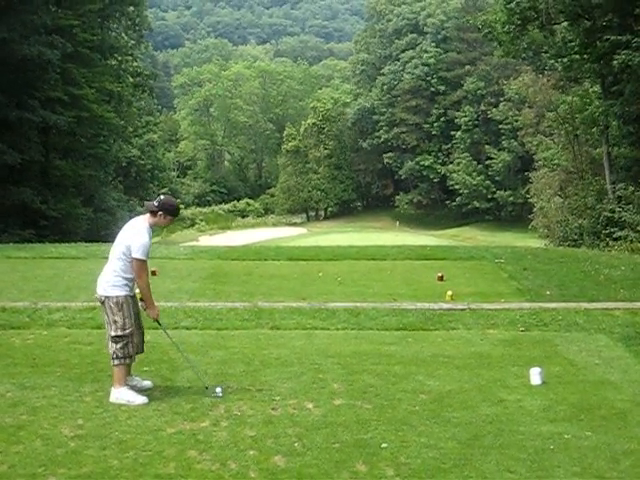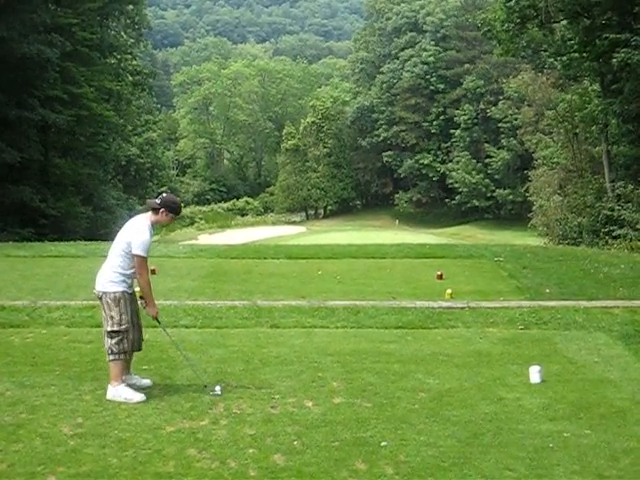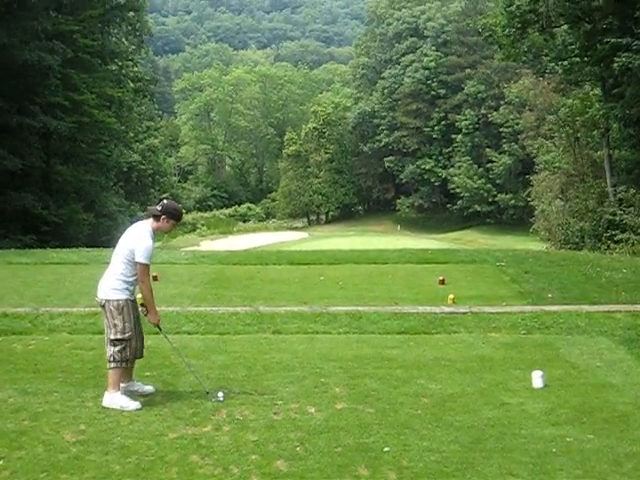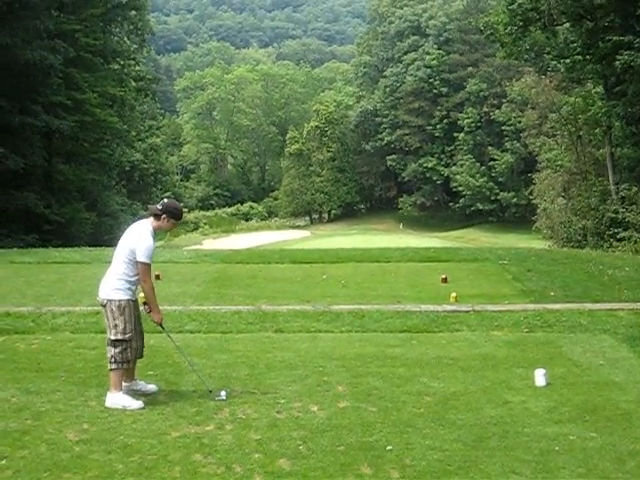
dt=0.2s
person 1, frame 1
left shoulder: (140, 222)
right shoulder: (141, 236)
right elbow: (141, 276)
left wrist: (145, 298)
right wrist: (151, 305)
left hip: (121, 288)
right hip: (114, 290)
left knee: (134, 333)
right knee: (122, 337)
left ankle: (126, 377)
right ankle: (119, 389)
person 1, frame 2
left shoulder: (141, 221)
right shoulder: (142, 233)
right elbow: (141, 273)
left wrist: (146, 297)
right wrist: (151, 303)
left hip: (121, 285)
right hip: (112, 287)
left knee: (131, 331)
right knee: (119, 334)
left ankle: (126, 375)
right ankle: (116, 386)
person 1, frame 3
left shoulder: (141, 227)
right shoulder: (145, 240)
right elbow: (143, 280)
left wrist: (148, 305)
right wrist: (152, 311)
left hip: (122, 292)
right hip: (115, 294)
left knee: (133, 339)
right knee: (120, 342)
left ankle: (127, 382)
right ankle: (112, 393)
person 1, frame 4
left shoulder: (141, 226)
right shoulder: (146, 240)
right elbow: (145, 280)
left wrist: (149, 302)
right wrist: (155, 310)
left hip: (123, 292)
right hip: (117, 294)
left knee: (134, 339)
right knee: (121, 342)
left ankle: (129, 381)
right ankle: (115, 393)
